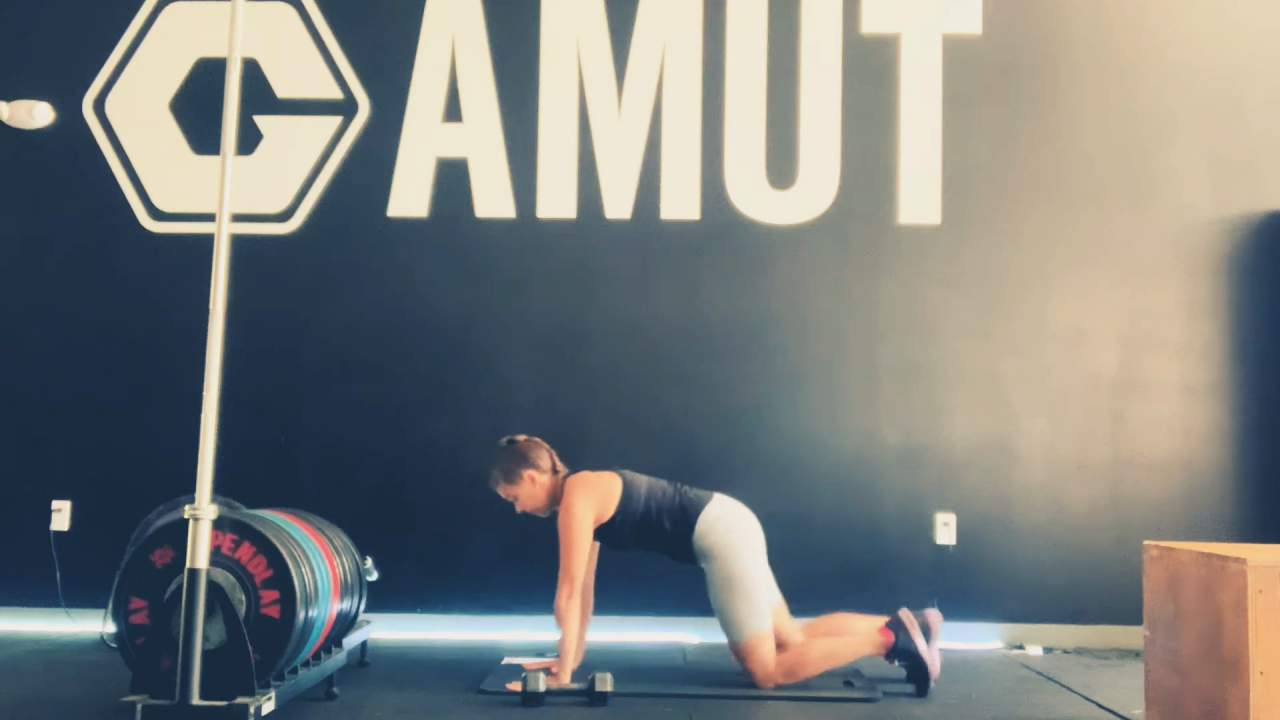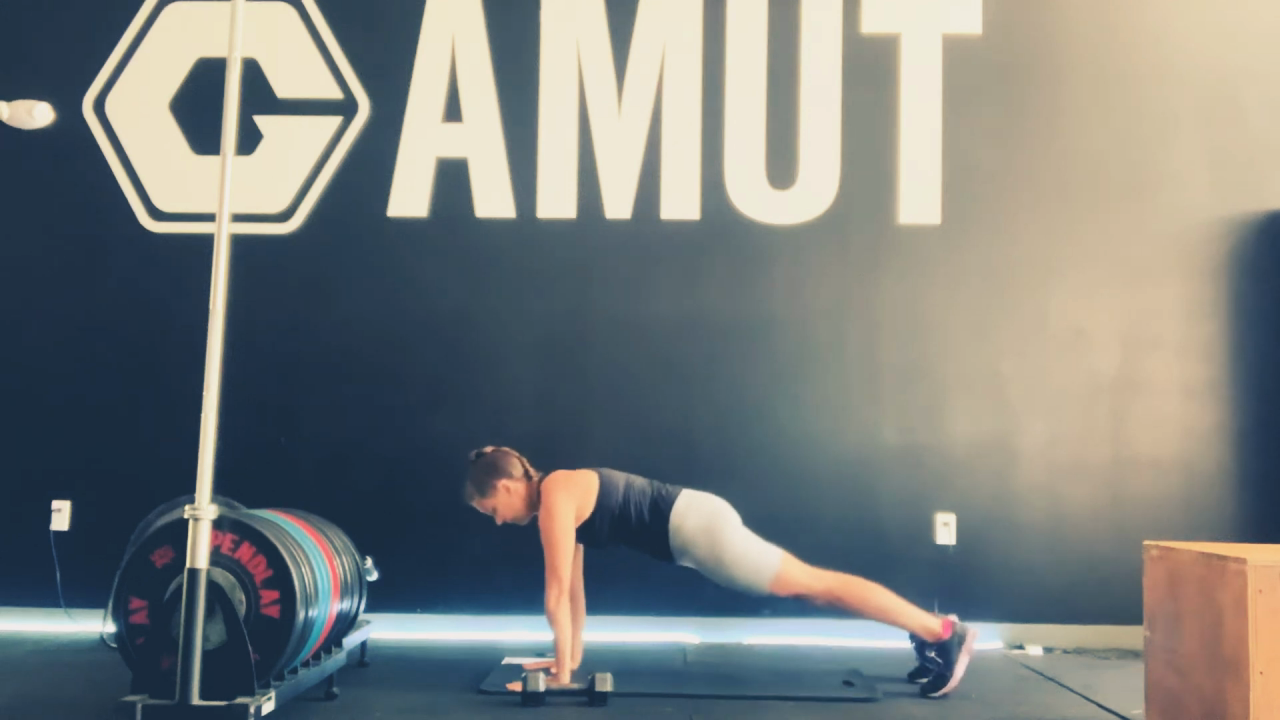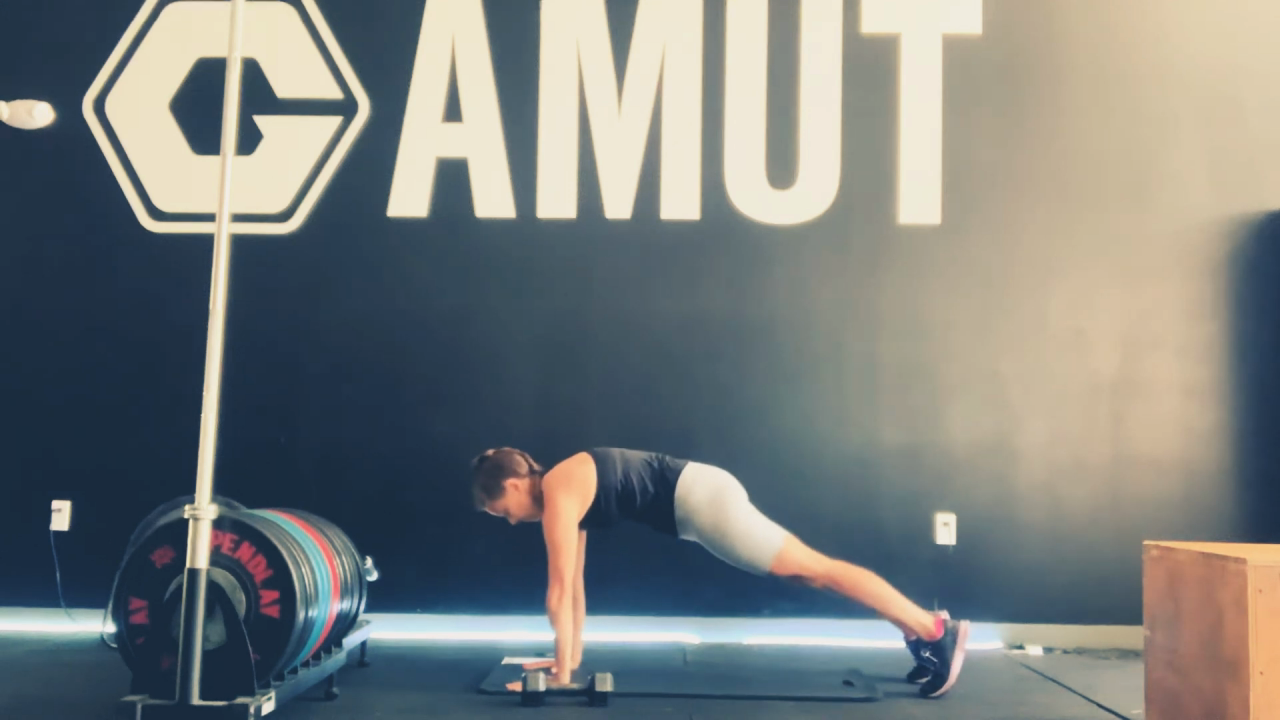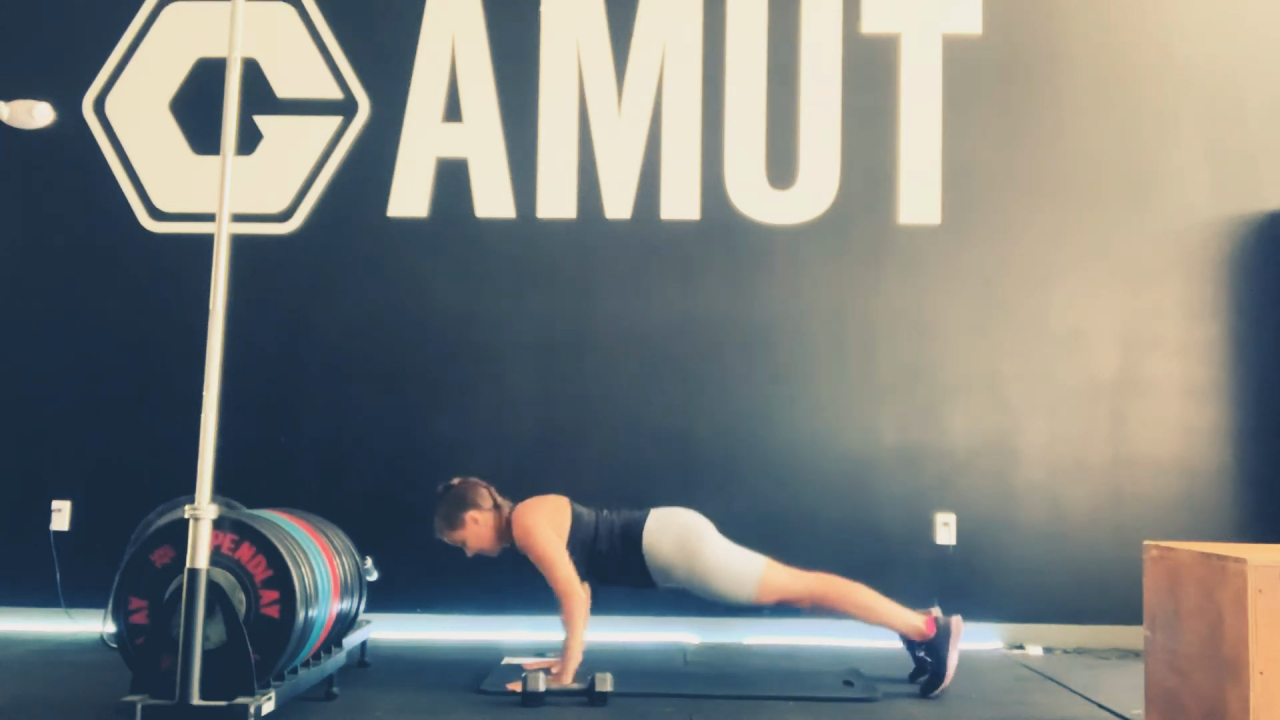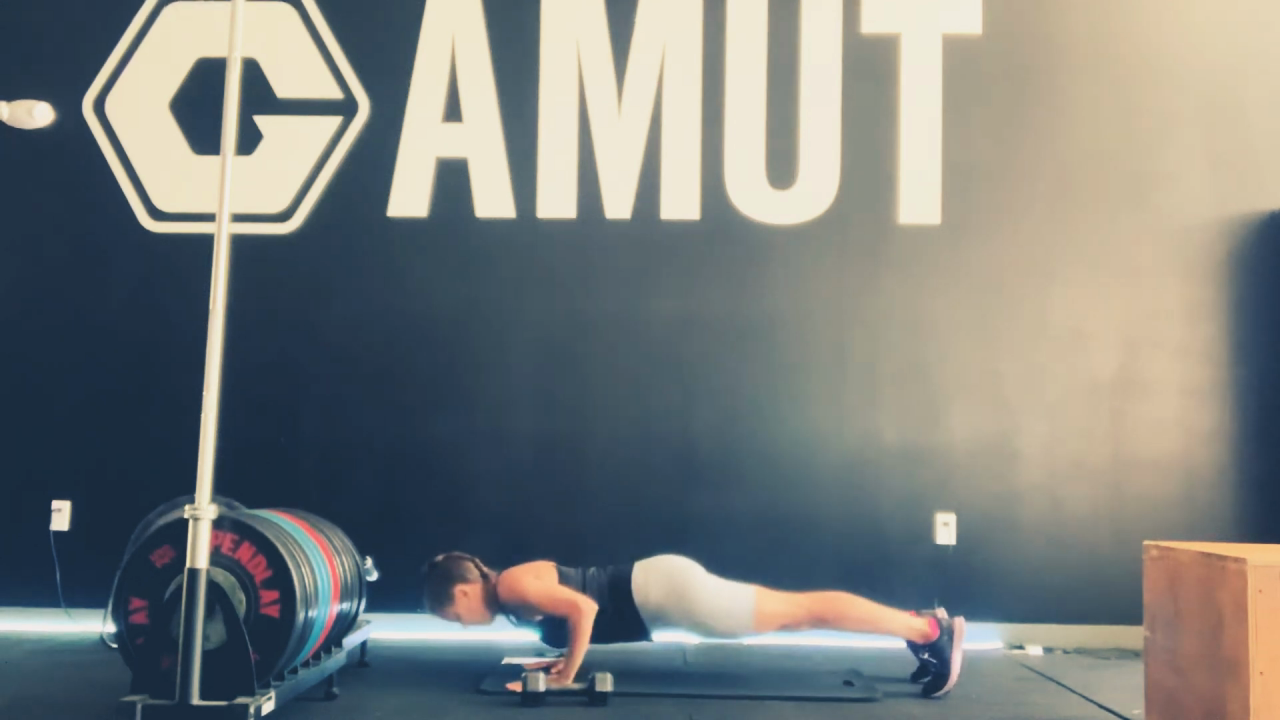
dt=1s
person 1, frame 1
left shoulder: (575, 496)
right shoulder: (585, 495)
left elbow: (568, 593)
right elbow: (583, 586)
left wrist: (564, 671)
right wrist: (573, 654)
left hip: (720, 534)
right hip: (723, 529)
left knee: (767, 673)
right knee: (791, 638)
left ankle: (890, 638)
right ankle: (907, 625)
person 1, frame 2
left shoulder: (554, 496)
right shoulder: (561, 497)
left elbow: (557, 591)
right elbow: (573, 585)
left wrist: (564, 671)
right wrist: (573, 654)
left hip: (695, 527)
right hip: (689, 527)
left knee: (816, 585)
right knee: (810, 587)
left ankle: (942, 633)
right ankle: (928, 634)
person 1, frame 3
left shoulder: (557, 492)
right shoulder: (566, 492)
left elbow: (560, 588)
right elbow: (574, 581)
left wrist: (562, 670)
right wrist: (573, 653)
left hip: (699, 500)
right hip: (694, 498)
left knee: (815, 568)
right knee: (807, 573)
left ankle: (935, 631)
right ankle: (920, 634)
person 1, frame 4
left shoulder: (526, 523)
right shoulder: (533, 518)
left elbow: (573, 595)
right elbow: (576, 587)
left wrist: (569, 666)
right wrist: (569, 654)
left hip: (671, 544)
right hip: (665, 541)
left knee: (800, 589)
right knee: (797, 588)
left ankle: (928, 629)
right ankle: (917, 631)
person 1, frame 5
left shoulder: (510, 587)
right shoulder: (520, 580)
left elbow: (584, 609)
left wrist: (569, 671)
right wrist: (565, 654)
left hip: (663, 591)
right hip: (657, 584)
left knee: (799, 611)
right knee: (794, 613)
left ankle: (930, 631)
right ankle: (919, 624)
